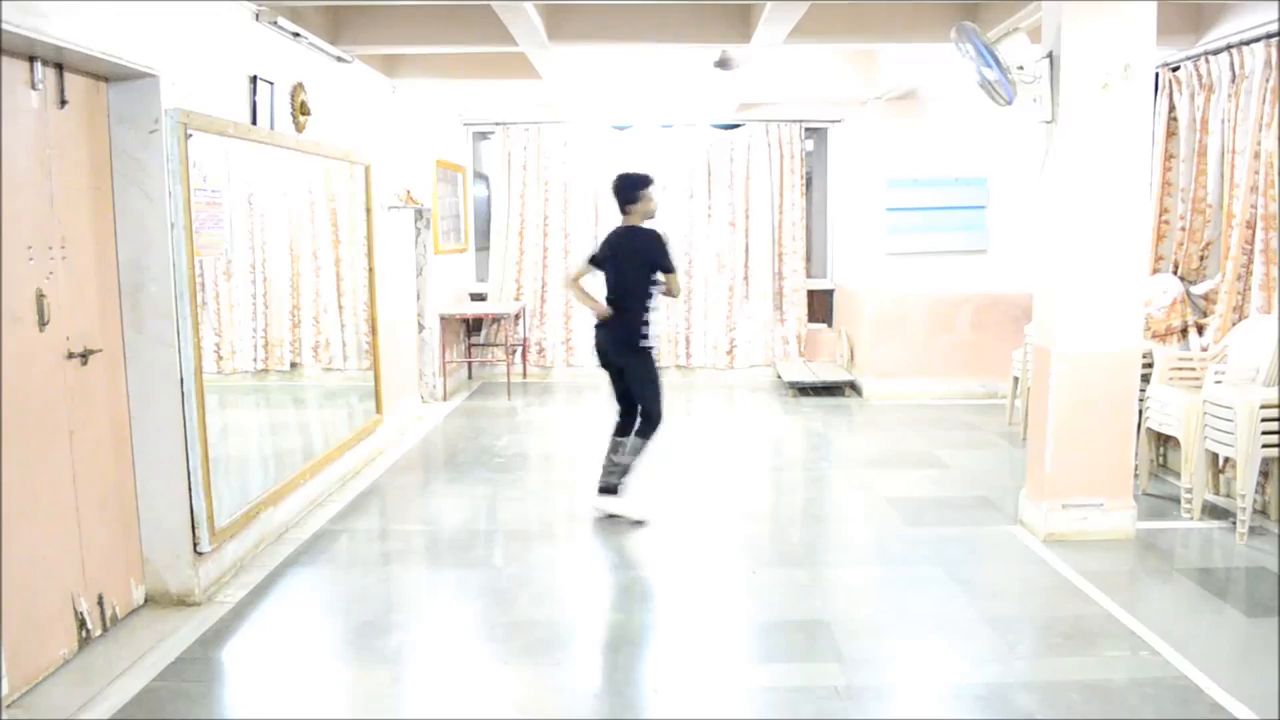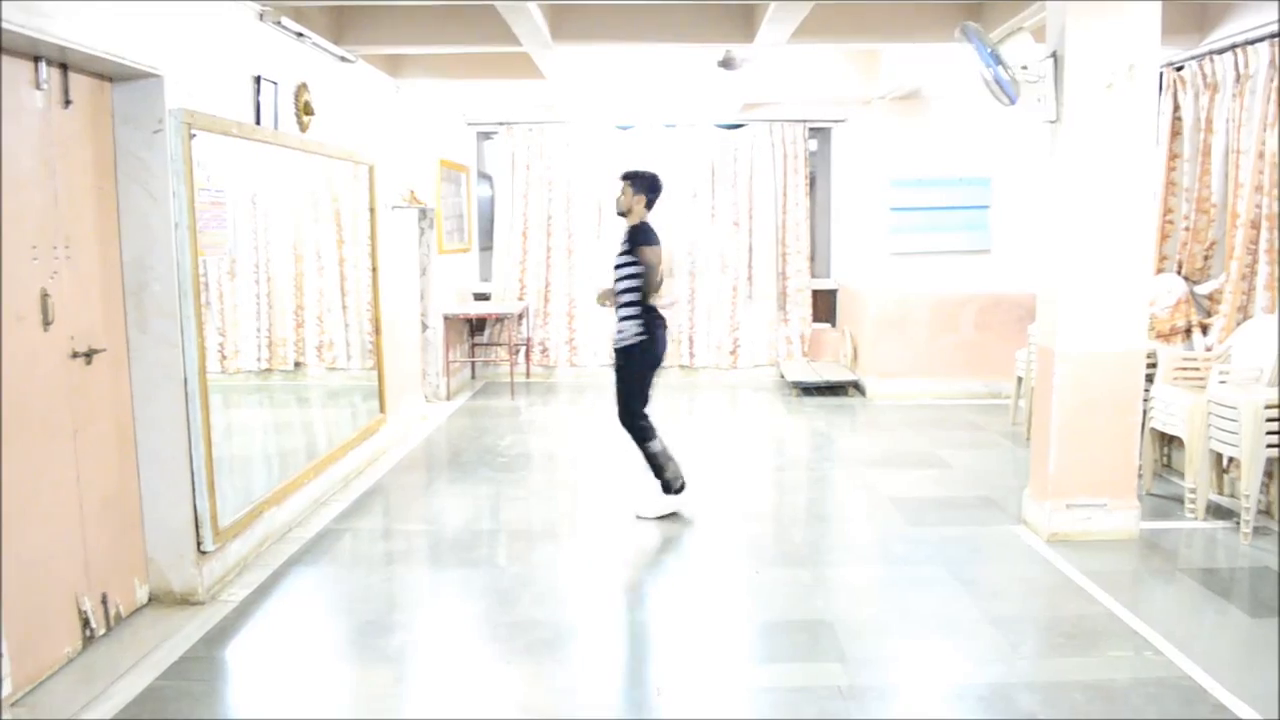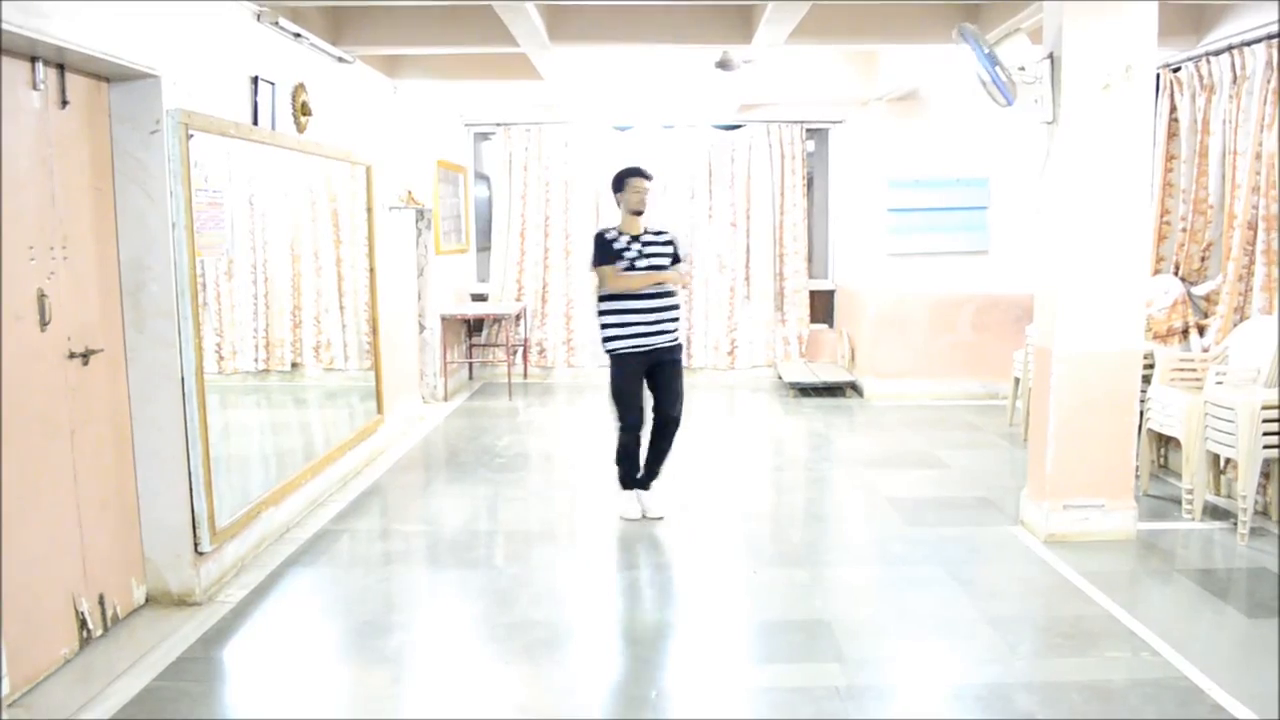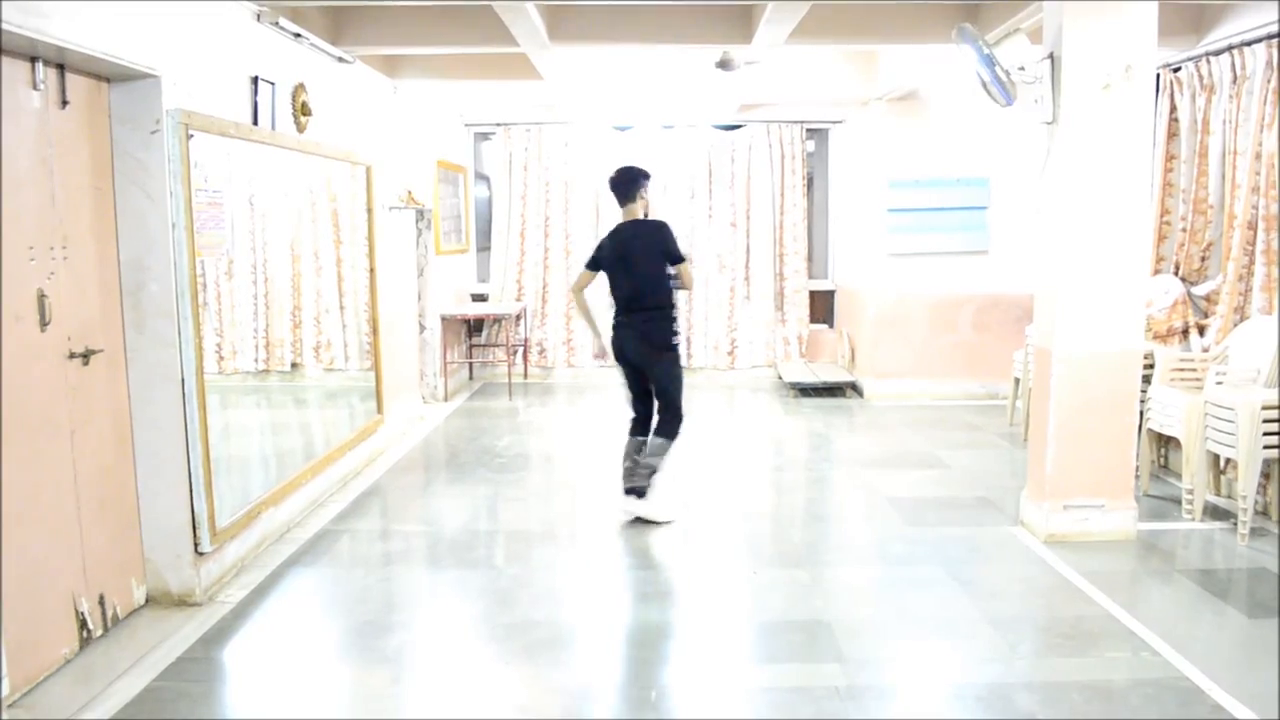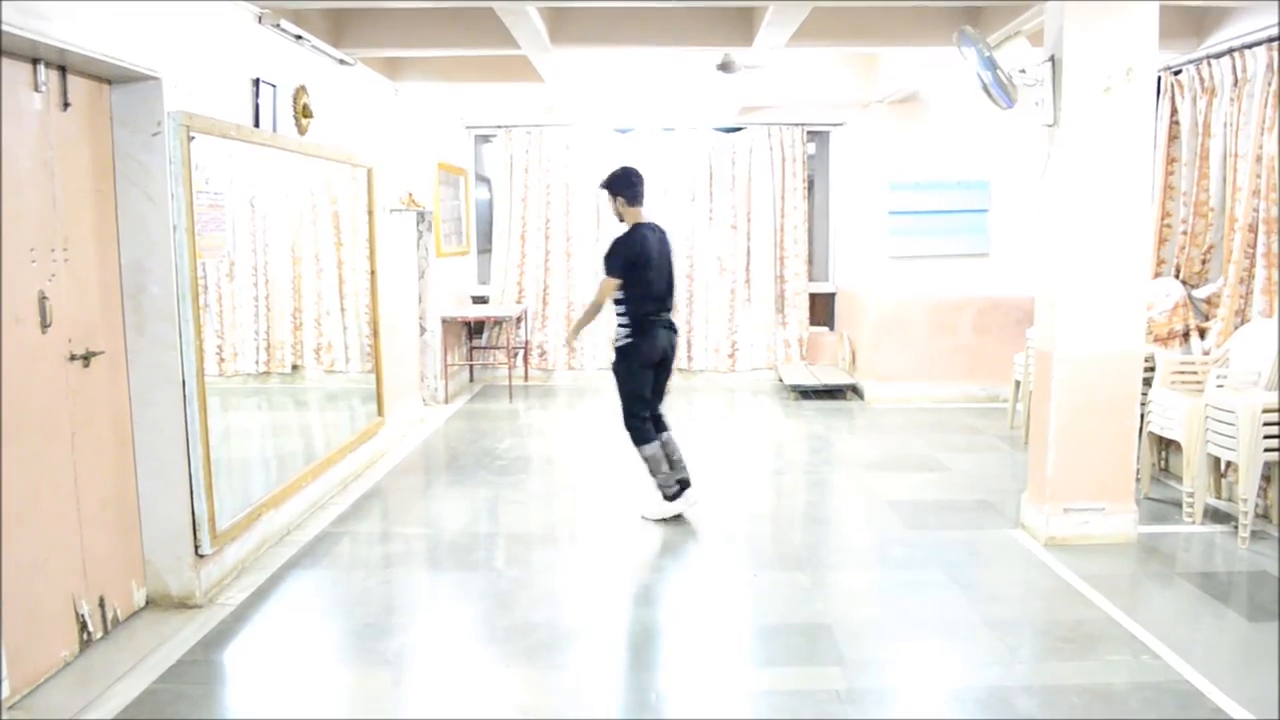
dt=0.2s
person 1, frame 1
left shoulder: (611, 241)
right shoulder: (652, 240)
left elbow: (573, 281)
right elbow: (673, 290)
left wrist: (596, 306)
right wrist: (656, 283)
left hip: (611, 342)
right hip: (632, 344)
left knee: (629, 414)
right knee: (650, 416)
right ankle: (610, 489)
person 1, frame 2
left shoulder: (638, 233)
right shoulder: (640, 235)
left elbow: (657, 263)
left wrist: (634, 294)
right wrist: (616, 293)
left hip: (639, 341)
right hip: (640, 340)
left knee: (632, 415)
right knee: (635, 413)
left ankle: (673, 489)
right ankle: (671, 487)
person 1, frame 3
left shoulder: (663, 240)
right shoulder: (605, 240)
right elbow: (612, 283)
left wrist: (668, 283)
right wrist: (662, 277)
left hip: (666, 346)
right hip: (626, 351)
left knee: (669, 417)
right knee: (632, 423)
left ankle: (644, 487)
right ankle: (627, 488)
person 1, frame 4
left shoulder: (608, 242)
right shoulder: (658, 230)
left elbow: (577, 289)
right elbow: (687, 281)
left wrist: (597, 335)
left hip: (625, 339)
right hip: (657, 340)
left knee: (642, 414)
right knee: (671, 417)
right ankle: (639, 493)
person 1, frame 5
left shoulder: (623, 245)
right shoulder: (658, 235)
left elbow: (604, 297)
left wrist: (576, 329)
left hip: (637, 344)
right hip: (663, 336)
left knee: (638, 421)
right knee: (652, 414)
left ankle: (672, 495)
right ankle: (681, 486)
